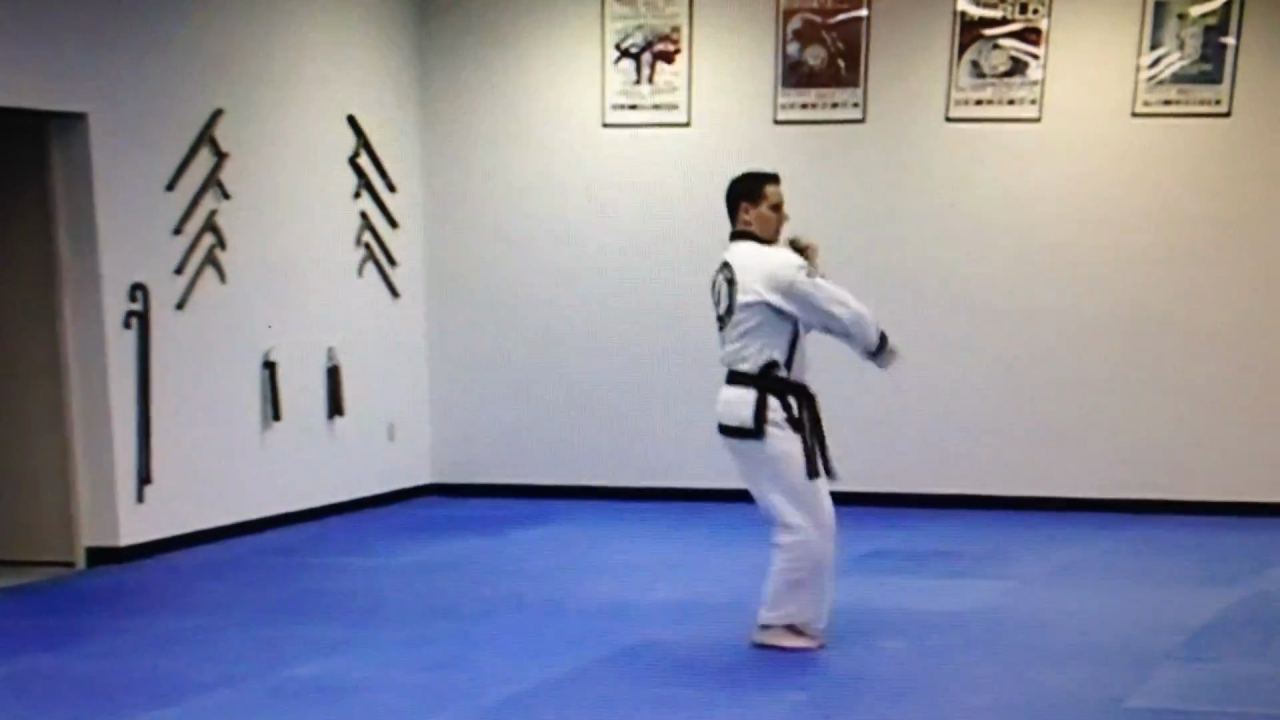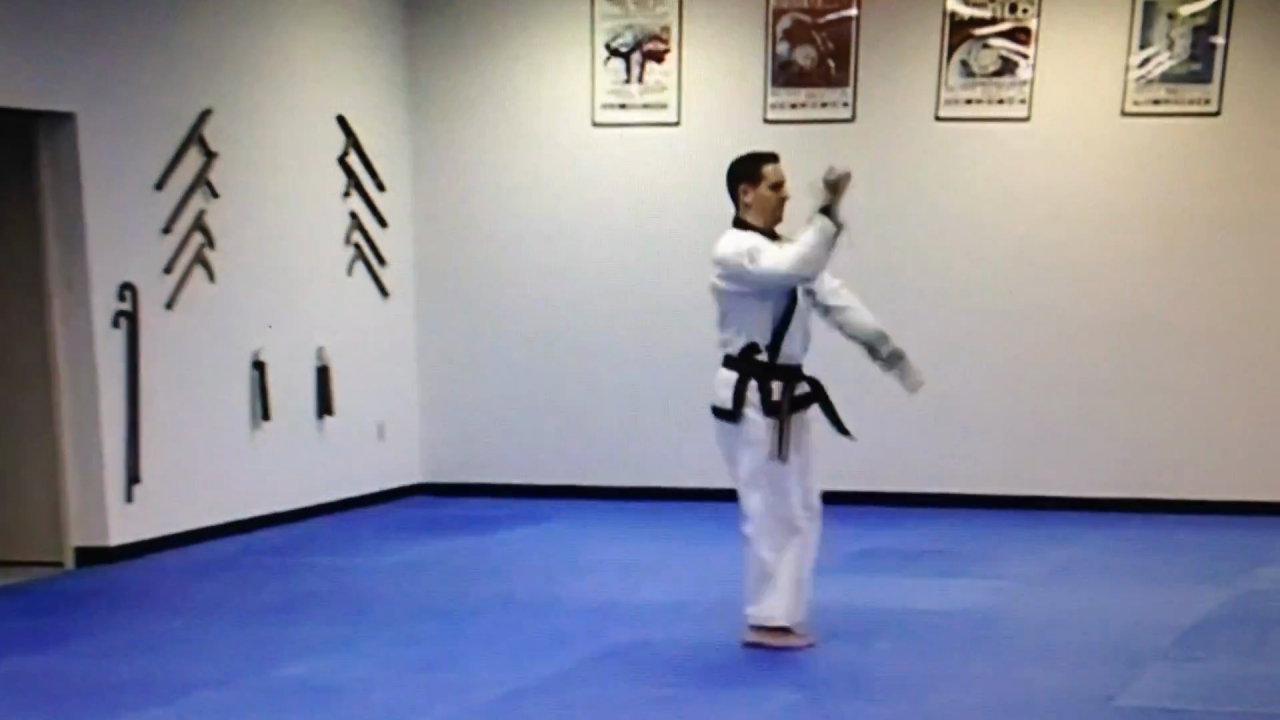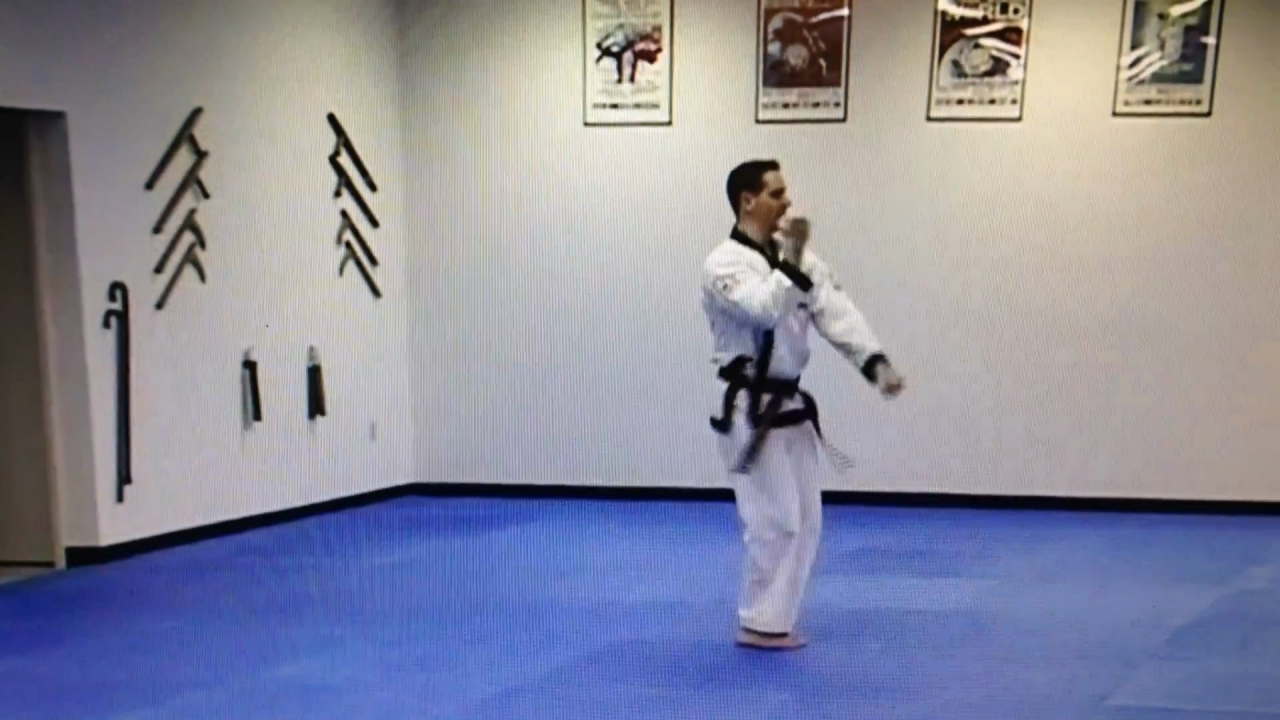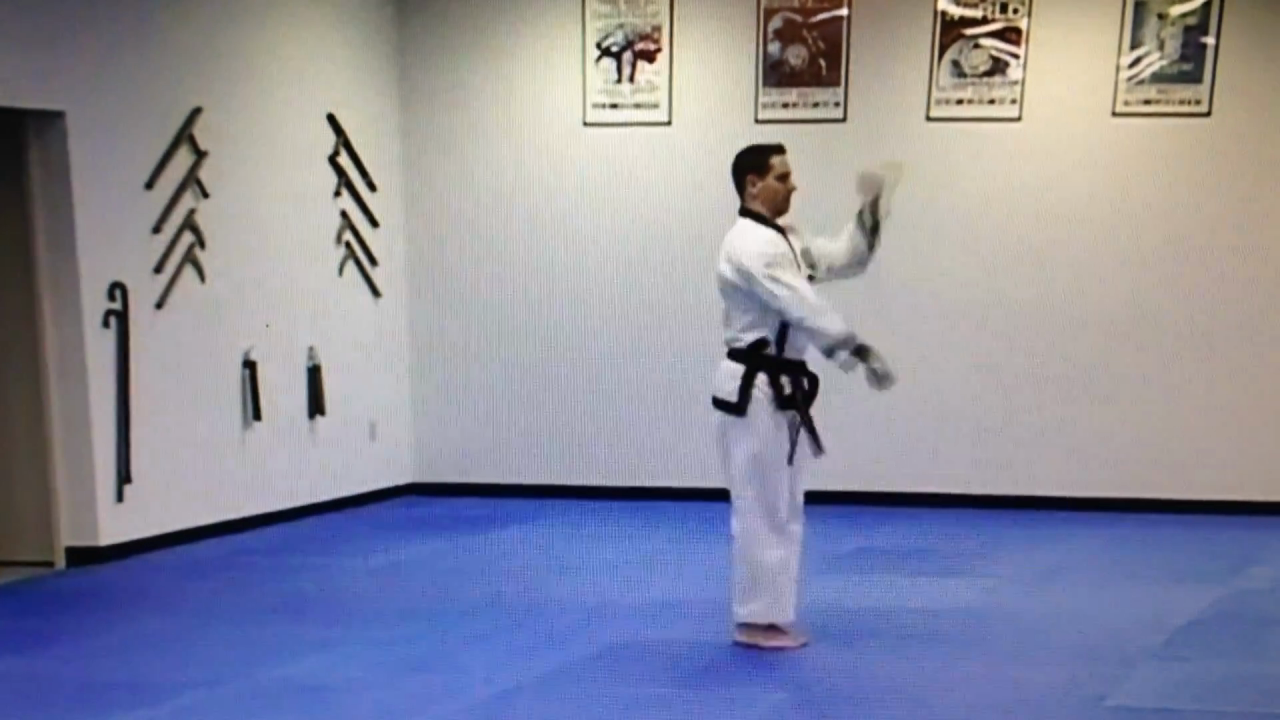
dt=0.2s
person 1, frame 1
left shoulder: (735, 268)
right shoulder: (773, 264)
right elbow: (837, 311)
left wrist: (805, 272)
right wrist: (878, 343)
left hip: (756, 407)
right hip: (763, 413)
left knee: (807, 521)
right knee: (808, 526)
left ankle: (794, 618)
right ankle: (777, 622)
person 1, frame 2
left shoulder: (781, 249)
right shoulder: (733, 252)
left elbow: (834, 299)
right elbow: (792, 269)
left wrist: (885, 348)
right wrist: (829, 213)
left hip: (783, 393)
right hip: (752, 397)
left knee: (801, 510)
right knee: (773, 512)
left ankle: (780, 614)
right ankle: (766, 621)
person 1, frame 3
left shoulder: (796, 257)
right shoulder: (723, 264)
left elbow: (836, 313)
right elbow: (765, 310)
left wrist: (876, 363)
right wrist: (792, 261)
left hip: (789, 406)
right hip: (748, 410)
left knee: (805, 520)
right knee: (773, 521)
left ankle: (773, 618)
right ankle: (760, 623)
person 1, frame 4
left shoulder: (783, 238)
right shoulder: (748, 242)
left elbow: (842, 258)
right elbow: (802, 306)
left wrist: (868, 215)
right wrist: (861, 352)
left hip: (781, 386)
right hip: (753, 389)
left knee: (783, 507)
right knee: (761, 509)
left ankle: (771, 614)
right ankle: (756, 620)
